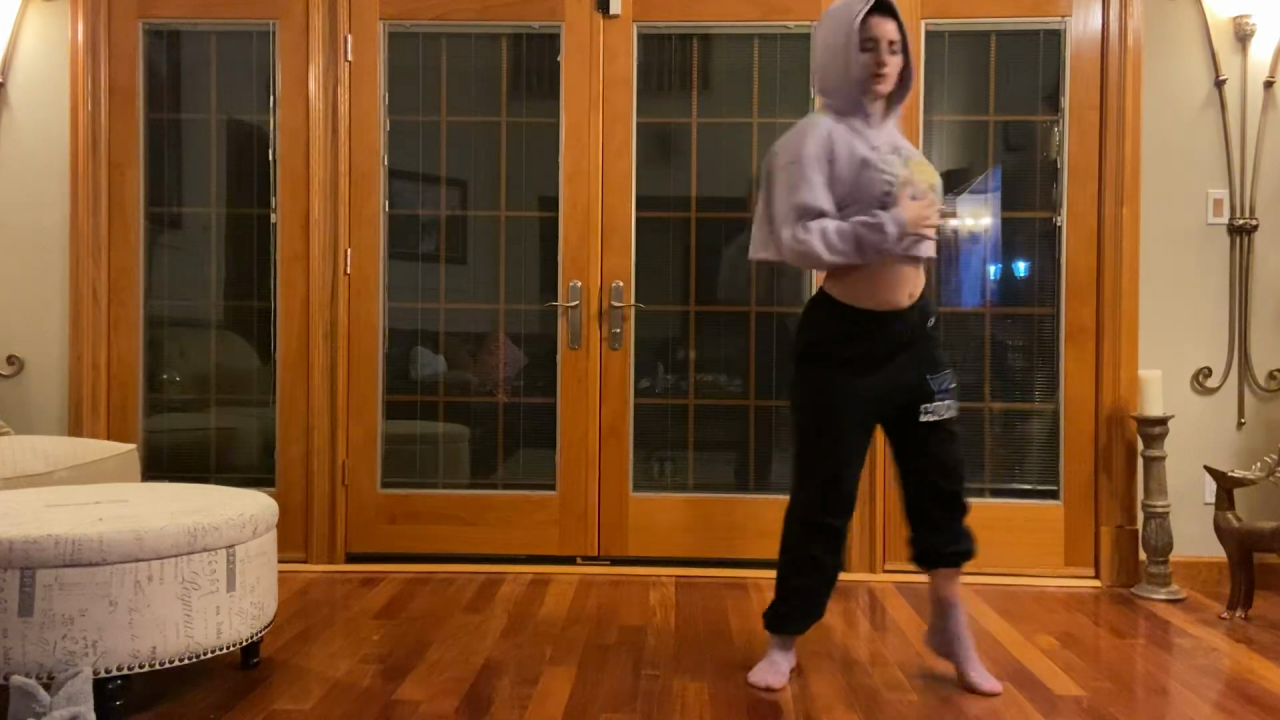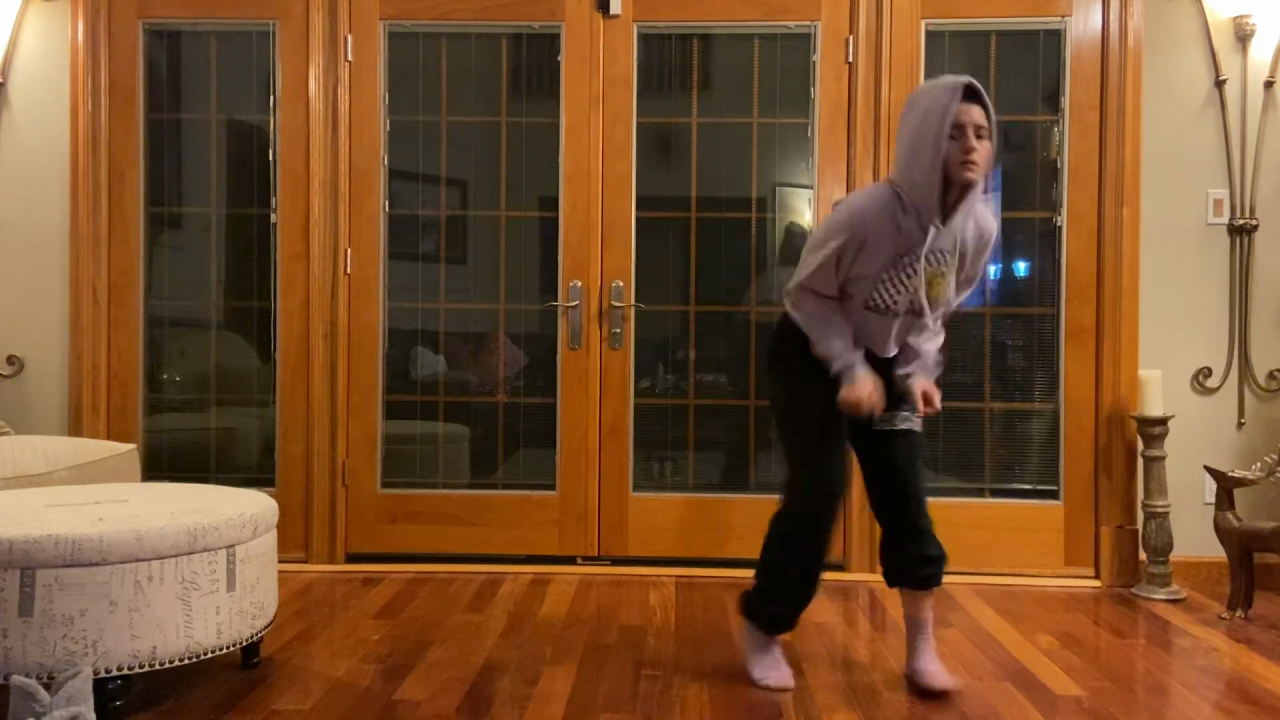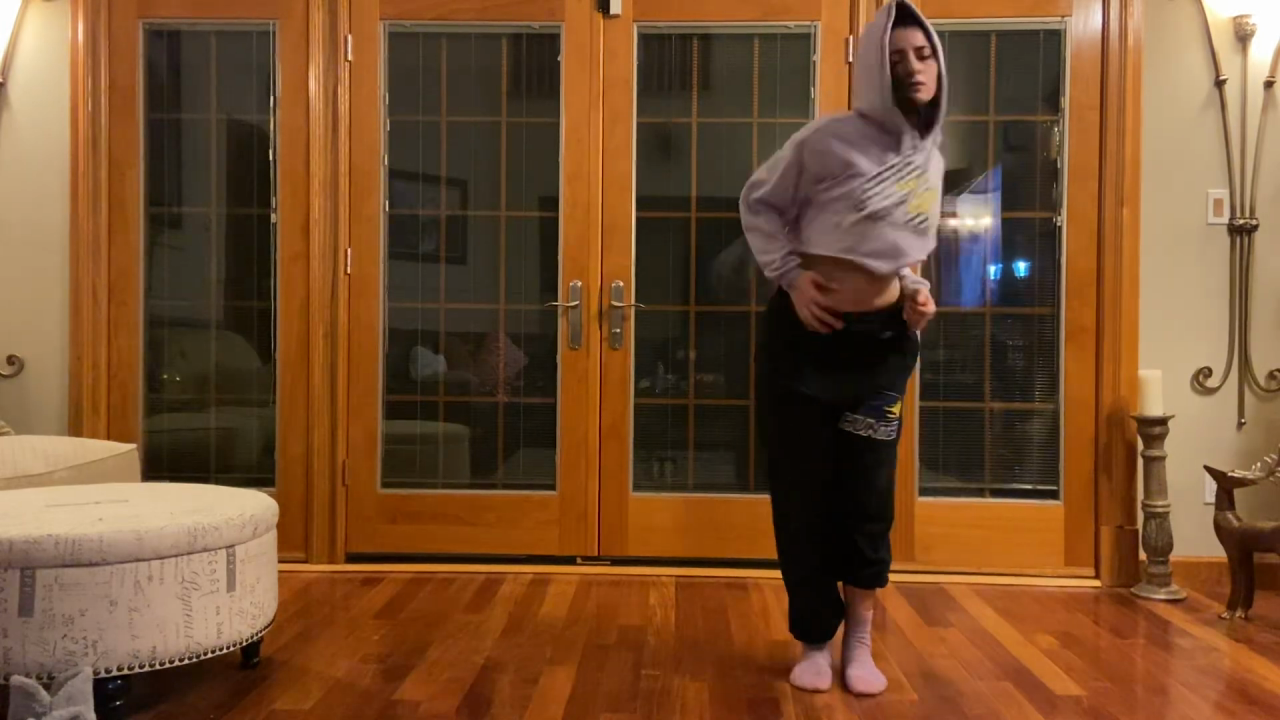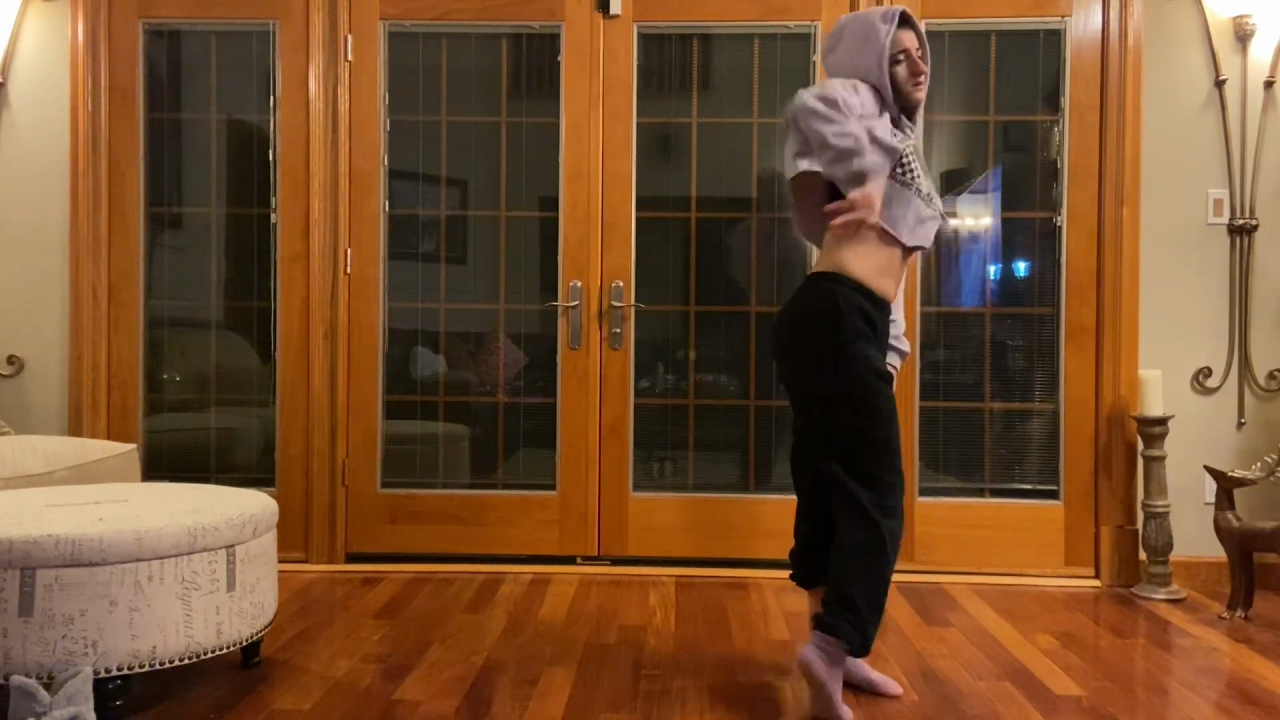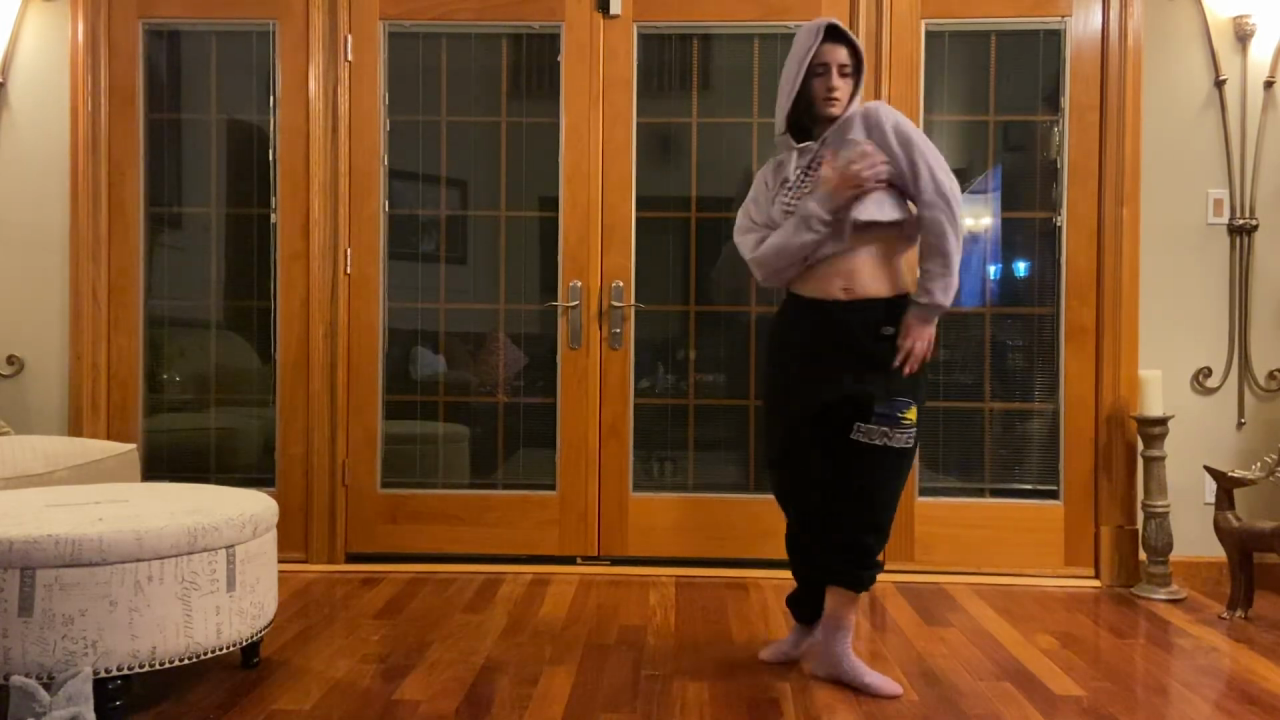
dt=0.7s
person 1, frame 1
left shoulder: (892, 137)
right shoulder: (814, 137)
right elbow: (800, 238)
right wrist: (890, 226)
left hip: (911, 333)
right hip: (841, 338)
left knee: (938, 479)
right knee: (824, 495)
left ankle: (951, 631)
right ankle: (784, 639)
person 1, frame 2
left shoulder: (979, 228)
right shoulder: (867, 214)
left elbow: (933, 312)
right elbow: (805, 294)
left wrist: (923, 371)
right wrist: (850, 370)
left hip: (887, 362)
right hip: (811, 357)
left knee: (902, 494)
right knee: (818, 490)
left ankle: (921, 647)
right ankle: (762, 627)
person 1, frame 3
left shoulder: (929, 159)
right shoulder: (831, 139)
right elbow: (758, 204)
left wrist: (914, 287)
right wrist: (792, 278)
left hip: (881, 342)
right hip: (803, 336)
left knee: (866, 495)
right knee: (800, 493)
left ankle: (858, 643)
right ankle: (814, 639)
person 1, frame 4
left shoulder: (895, 143)
right shoulder: (862, 112)
right elbow: (810, 107)
left wrist: (891, 351)
right wrist: (861, 182)
left hip: (850, 325)
right hip: (835, 319)
left knee: (834, 487)
right knee: (873, 489)
left ankle: (837, 646)
right ankle: (832, 643)
person 1, frame 5
left shoulder: (882, 126)
right shoulder: (775, 176)
left elbow: (943, 210)
right elbow: (765, 264)
left wrist: (927, 309)
right wrist: (825, 202)
left hip: (883, 330)
right hip: (805, 333)
left knee: (866, 495)
right knee: (802, 487)
left ankle: (834, 646)
right ankle: (809, 620)
